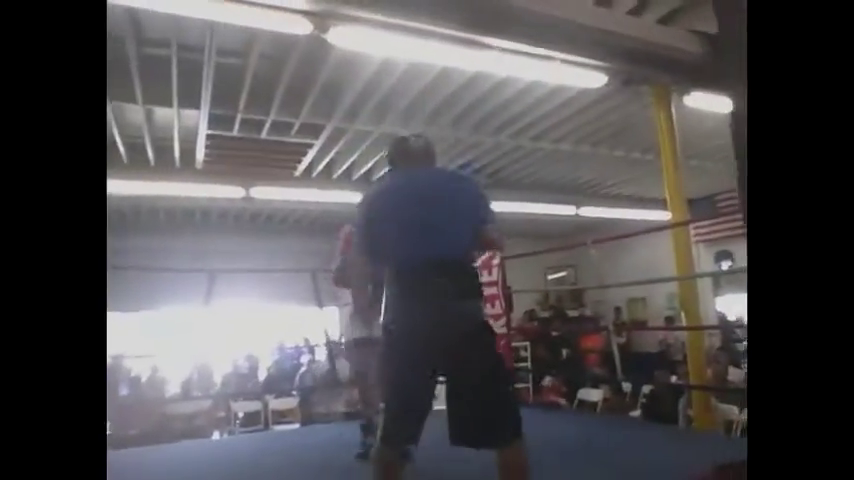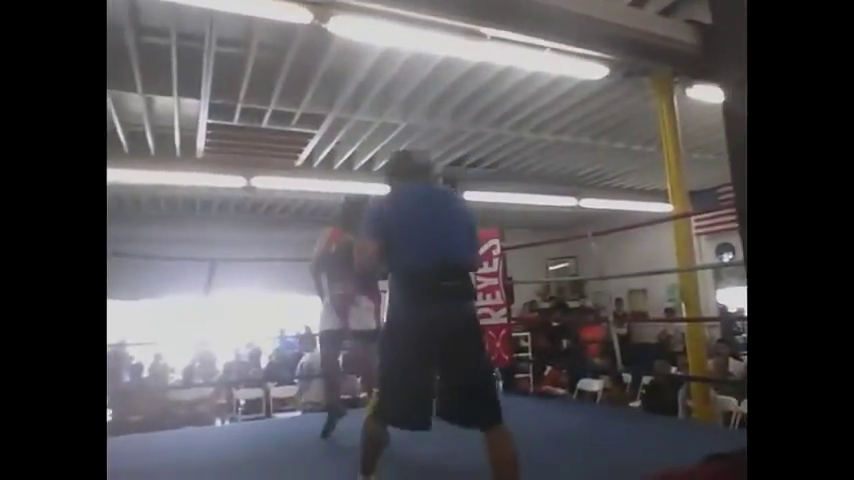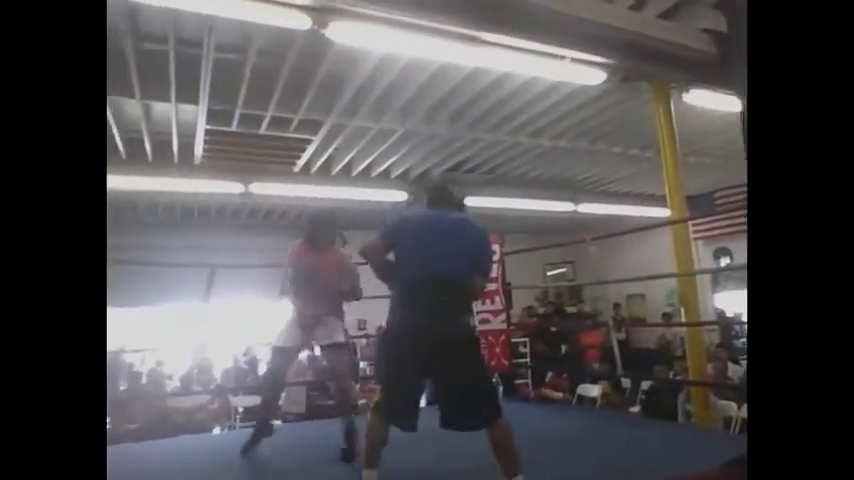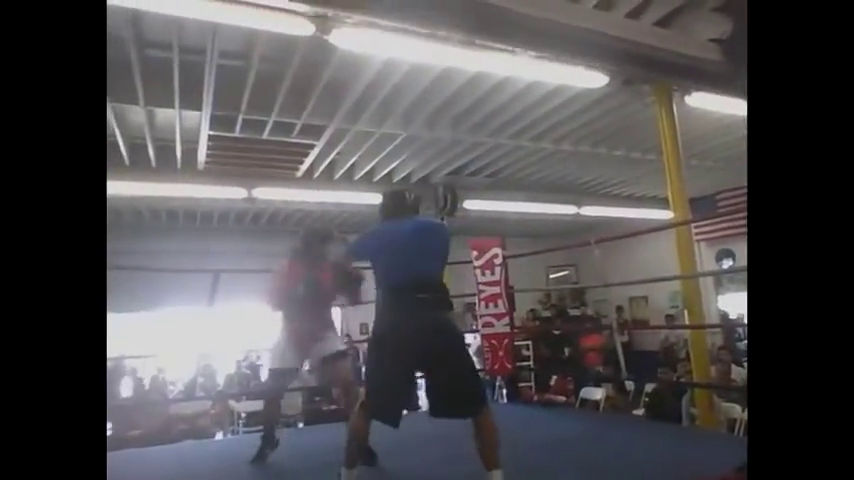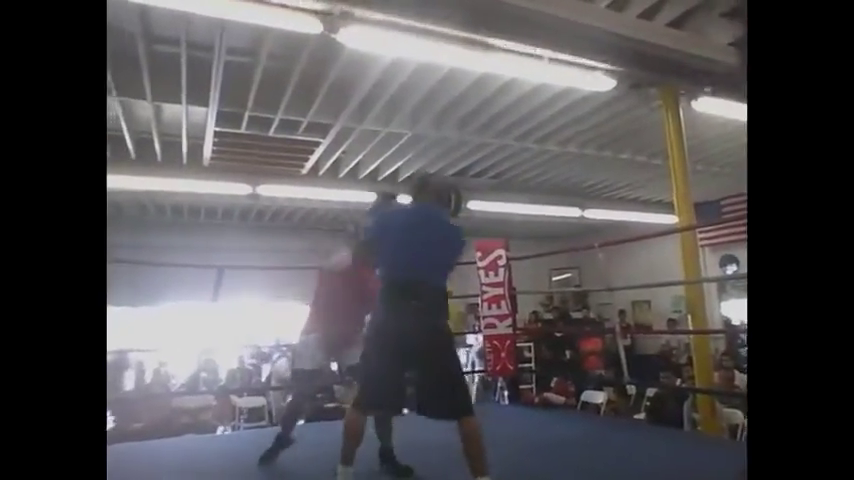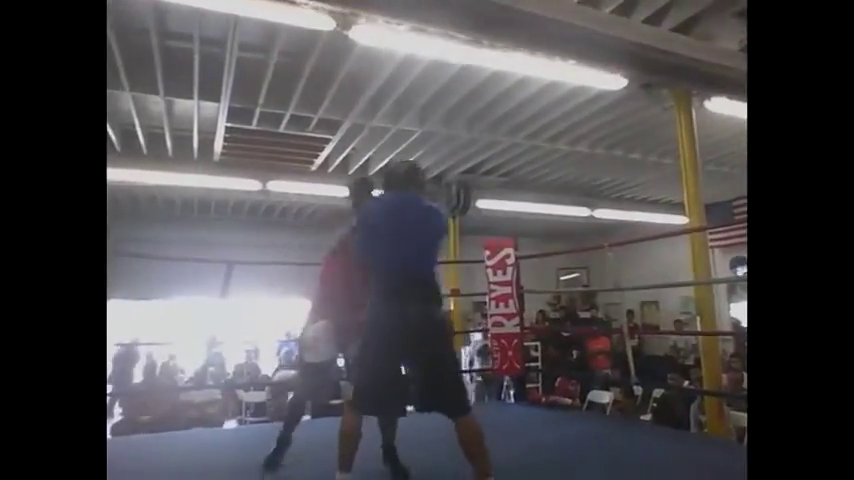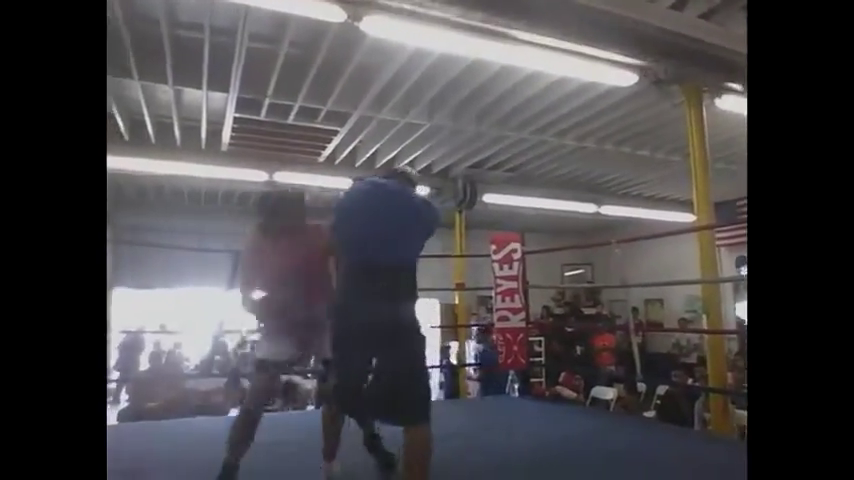
dt=0.5s
person 1, frame 1
left shoulder: (378, 198)
right shoulder: (463, 184)
left elbow: (362, 266)
right elbow: (489, 241)
left hip: (406, 316)
right hip: (462, 311)
left knee: (395, 426)
right knee: (504, 429)
person 1, frame 2
left shoulder: (386, 206)
right shoulder: (457, 205)
left elbow: (365, 260)
right elbow: (474, 261)
left wrist: (395, 256)
left hip: (410, 315)
right hip: (459, 312)
left knee: (383, 410)
right knee: (489, 418)
person 1, frame 3
left shoulder: (408, 222)
right shoulder: (476, 232)
left elbow: (369, 250)
right elbow: (478, 290)
left wrist: (392, 274)
left hip: (407, 322)
right hip: (454, 324)
left knee: (385, 409)
right knee: (489, 413)
person 1, frame 4
left shoulder: (377, 236)
right shoulder: (438, 230)
left hip: (393, 325)
right hip: (437, 321)
left knee: (368, 407)
right knee: (477, 406)
person 1, frame 5
left shoulder: (393, 217)
right shoulder: (455, 233)
left elbow: (369, 256)
left hip: (389, 321)
right hip: (432, 323)
left knee: (362, 403)
right knee: (462, 411)
person 1, frame 6
left shoulder: (374, 210)
right shoulder: (435, 216)
left elbow: (362, 258)
left hip: (383, 316)
right hip: (426, 315)
left knee: (358, 404)
right knee: (459, 408)
person 1, frame 7
left shoulder: (357, 193)
right shoulder: (426, 210)
left elbow: (337, 242)
left hip: (352, 305)
right hip: (397, 309)
left knee: (342, 395)
right knee: (414, 414)
person 2, frame 1
right shoulder: (350, 233)
right elbow: (339, 277)
left hip: (383, 303)
left knee: (380, 370)
right knee: (361, 369)
right ankle: (369, 432)
person 2, frame 2
right shoulder: (331, 236)
right elbow: (317, 266)
left hip: (362, 299)
right hip: (335, 300)
left knee: (365, 358)
right knee: (327, 359)
right ankle: (333, 410)
person 2, frame 3
left shoulder: (340, 257)
right shoulder: (298, 252)
left elbow: (355, 291)
right elbow: (289, 285)
left wrist: (345, 289)
right wrist: (297, 278)
left hip: (328, 319)
right hip: (301, 318)
left knee: (341, 372)
right knee: (274, 373)
left ankle: (349, 432)
right ankle: (262, 427)
person 2, frame 4
left shoulder: (332, 268)
right shoulder: (287, 270)
left elbow: (353, 298)
right elbow: (276, 302)
left wrist: (351, 284)
right wrist: (299, 294)
left hip: (324, 332)
right hip: (292, 335)
left knee: (347, 380)
right knee: (272, 391)
right ankle: (268, 441)
person 2, frame 5
left shoulder: (370, 274)
right shoulder: (341, 264)
left hip: (351, 337)
right hip: (319, 334)
right knee: (302, 396)
left ankle: (387, 455)
right ankle: (282, 438)
person 2, frame 6
right shoulder: (348, 244)
left hip: (358, 325)
right hip: (325, 322)
right knee: (306, 390)
left ankle: (389, 451)
right ankle: (283, 441)
person 2, frame 7
left shoulder: (318, 236)
right shoulder: (260, 244)
right elbow: (246, 292)
right wrist: (260, 309)
left hip: (321, 322)
right hip: (281, 326)
right knee: (255, 399)
